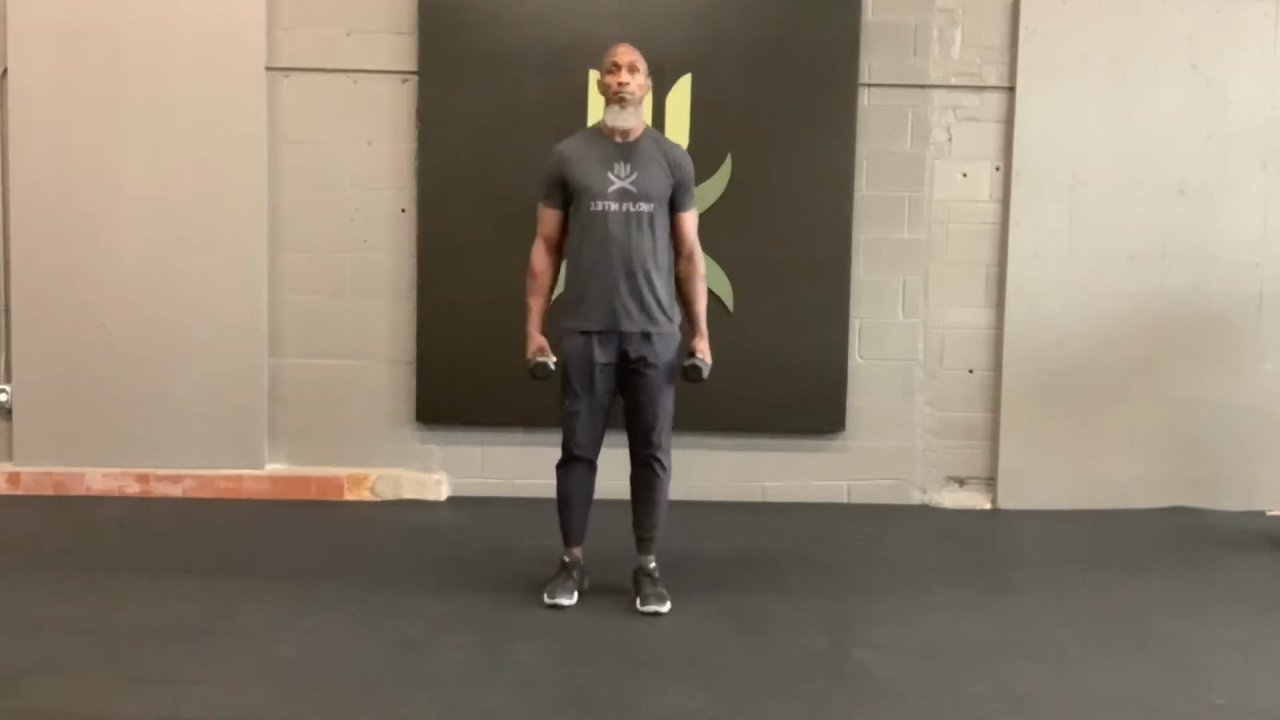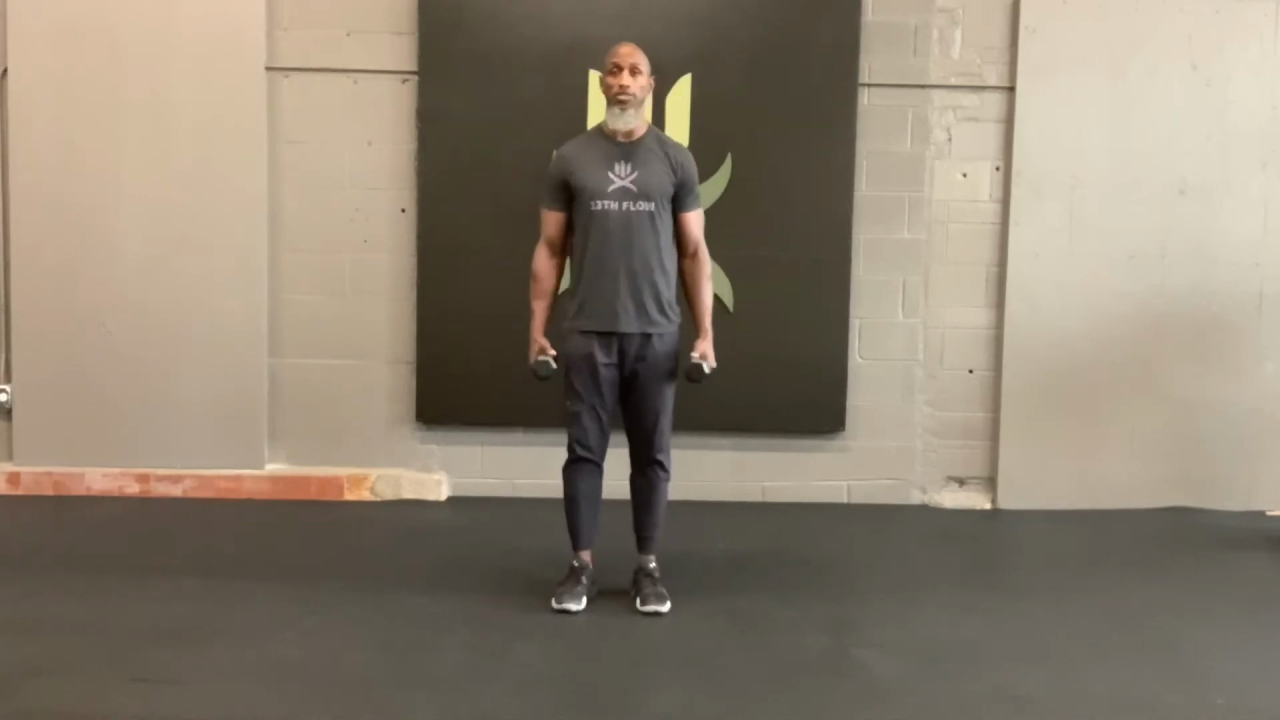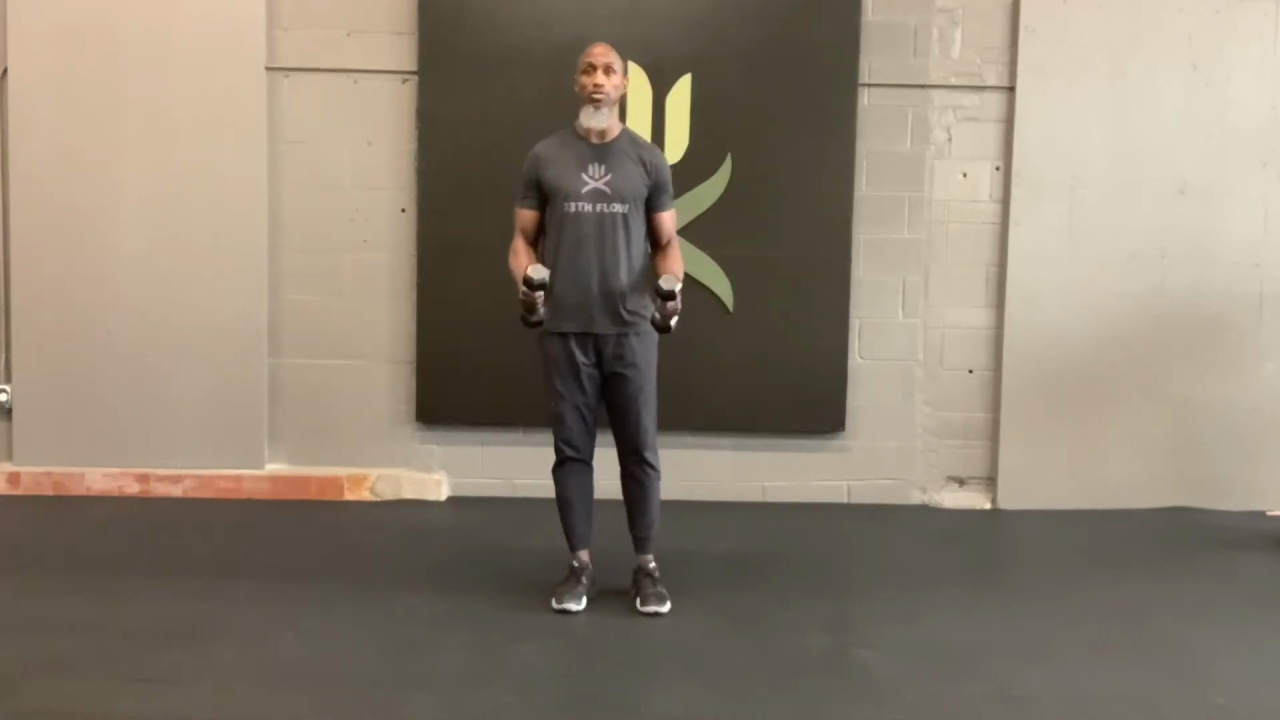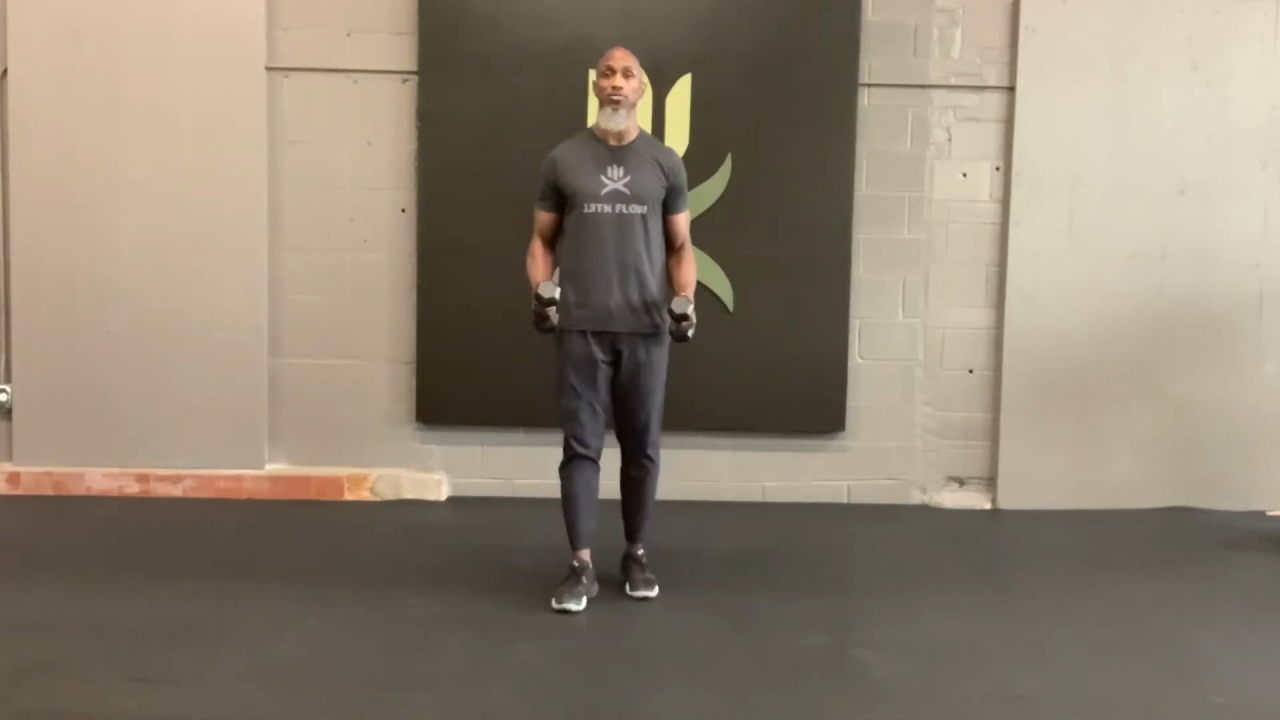
dt=1s
person 1, frame 1
left shoulder: (673, 160)
right shoulder: (568, 156)
left elbow: (688, 251)
right elbow: (546, 247)
left wrist: (700, 332)
right wrist: (534, 326)
left hip: (655, 332)
right hip: (585, 332)
left knee: (652, 453)
right knee: (578, 450)
left ankle: (647, 565)
right ankle: (572, 560)
person 1, frame 2
left shoulder: (675, 159)
right shoulder: (571, 158)
left elbow: (694, 251)
right elbow: (550, 249)
left wrist: (704, 333)
right wrist: (537, 327)
left hip: (656, 333)
right hip: (587, 332)
left knee: (652, 454)
right knee: (584, 451)
left ankle: (647, 566)
right ankle: (581, 564)
person 1, frame 3
left shoulder: (648, 160)
right shoulder: (545, 157)
left elbow: (666, 241)
right elbow: (524, 237)
left wrist: (671, 285)
right wrist: (525, 279)
left hip: (631, 329)
right hip: (565, 329)
left knee: (639, 450)
right knee: (571, 449)
left ankle: (646, 565)
right ankle: (580, 564)
person 1, frame 4
left shoulder: (665, 163)
right shoulder: (564, 159)
left elbow: (680, 245)
right elbow: (543, 239)
left wrist: (685, 297)
right wrist: (540, 288)
left hip: (645, 328)
right hip: (582, 328)
left knee: (642, 448)
right knee: (581, 446)
left ankle: (636, 553)
right ankle: (582, 565)
